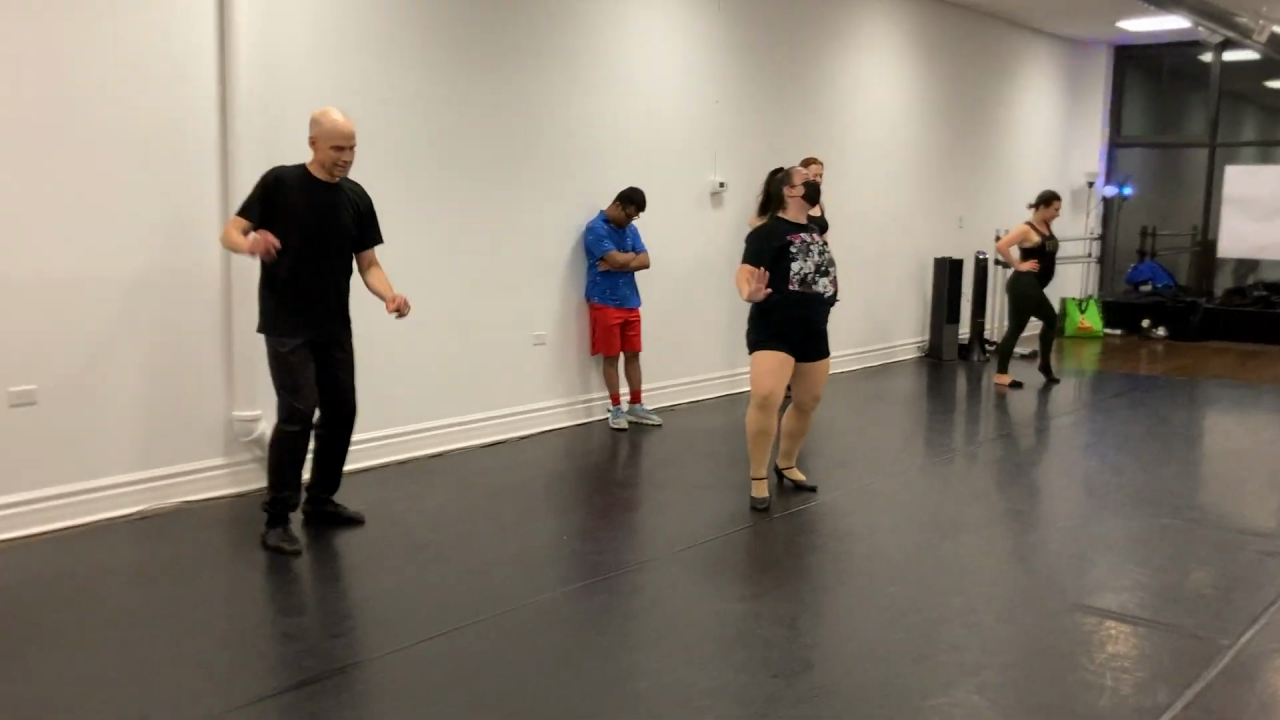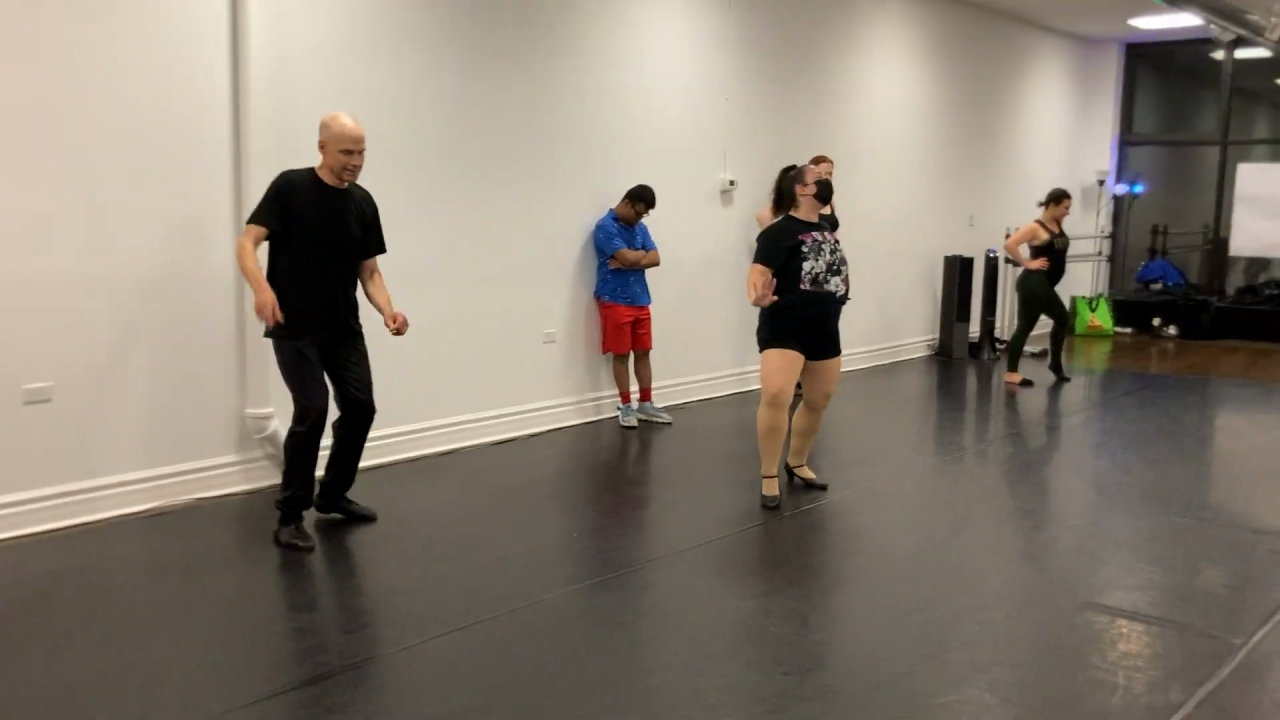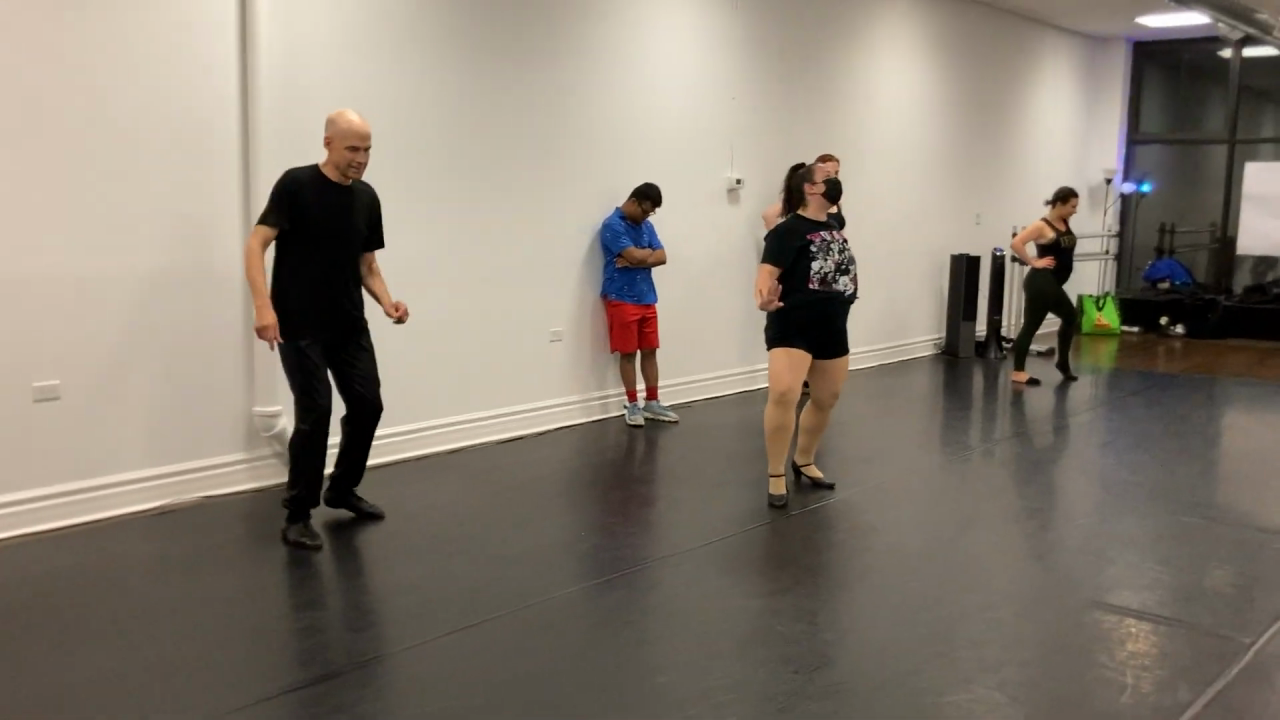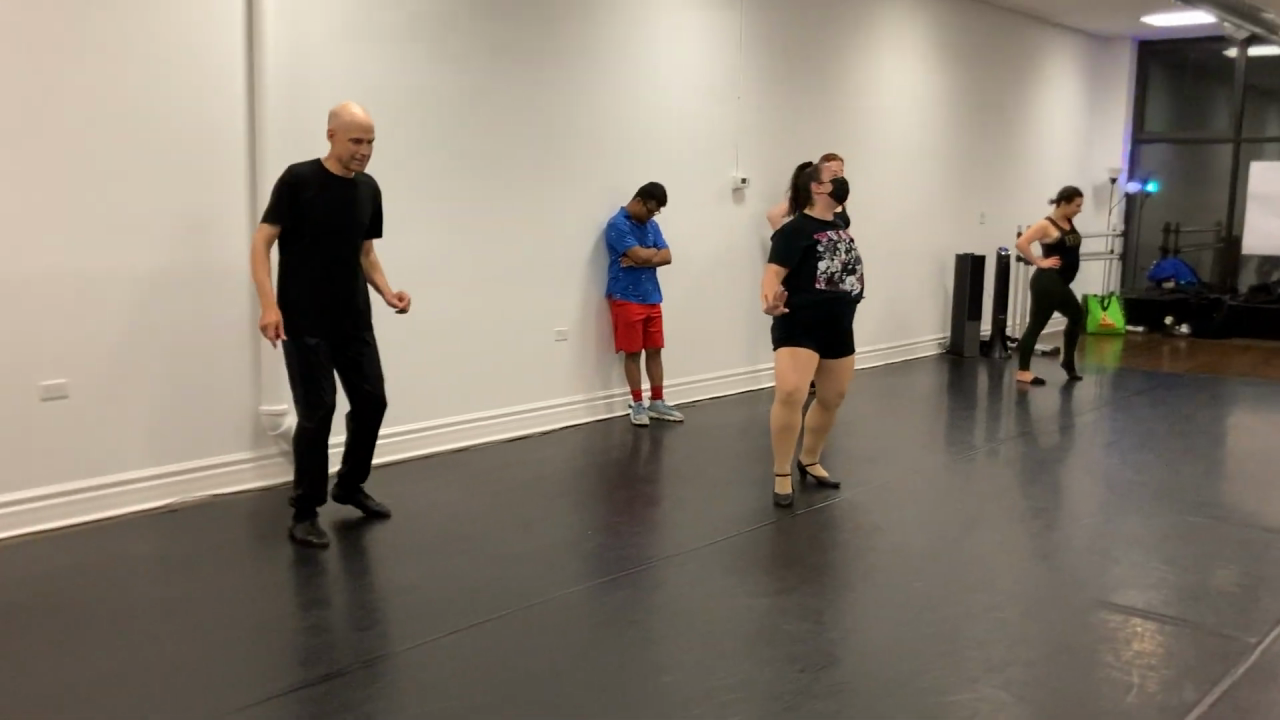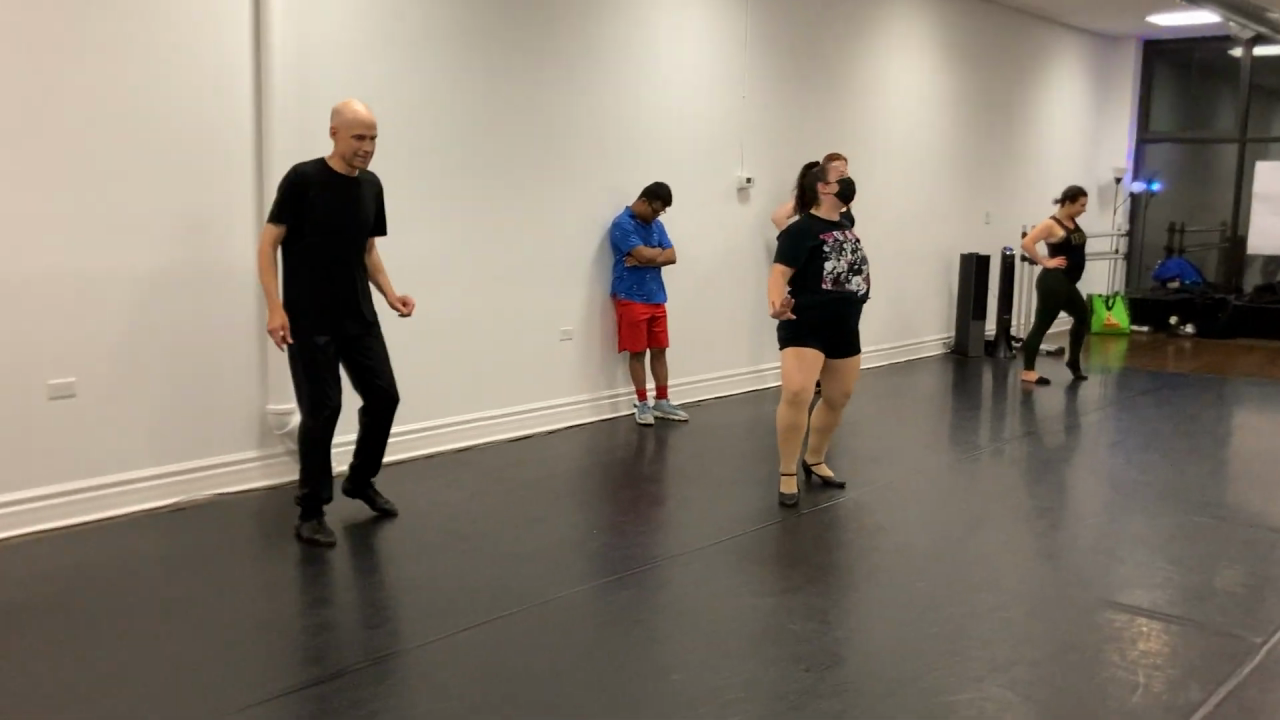
dt=0.1s
person 1, frame 1
left shoulder: (356, 197)
right shoulder: (279, 183)
left elbow: (368, 265)
right elbow: (230, 233)
left wrist: (390, 296)
right wrist: (249, 243)
left hip: (334, 328)
right hip: (286, 327)
left knee: (341, 412)
right knee: (297, 413)
left ankle: (320, 500)
right ankle: (277, 519)
person 1, frame 2
left shoulder: (364, 202)
right shoulder: (290, 186)
left elbow: (369, 271)
right elbow: (247, 242)
left wrist: (388, 311)
right wrist: (261, 290)
left hip: (344, 329)
right hip: (295, 329)
left knee: (361, 408)
right knee: (311, 414)
left ankle: (332, 494)
right ankle: (289, 516)
person 1, frame 3
left shoulder: (367, 197)
right shoulder: (296, 184)
right elbow: (257, 244)
left wrist: (388, 302)
right wrist: (263, 306)
left hip: (350, 326)
right hip: (300, 328)
left knee: (367, 405)
right knee: (315, 413)
left ankle: (342, 488)
right ankle: (297, 515)
person 1, frame 4
left shoulder: (369, 188)
right shoulder: (298, 179)
right elbow: (262, 242)
left wrist: (387, 293)
right wrist: (269, 304)
left hip: (355, 321)
right hip: (305, 324)
left knee: (371, 401)
right knee: (317, 413)
left ankle: (349, 485)
right ankle: (304, 514)
person 1, frame 5
left shoulder: (371, 185)
right shoulder: (302, 179)
right elbow: (268, 243)
left wrist: (390, 295)
right wrist: (275, 308)
left hip: (359, 319)
right hip: (310, 323)
left knee: (384, 397)
right knee: (321, 412)
left ankle: (361, 480)
right ankle: (311, 513)
person 2, frame 1
left shoulder: (813, 230)
right shoulder: (768, 232)
right elbow: (745, 275)
right wrist: (751, 294)
left hip: (813, 331)
right hip: (773, 330)
left knee: (808, 402)
right knee: (766, 397)
left ankle: (786, 465)
right ankle: (758, 479)
person 2, frame 2
left shoulder: (824, 229)
right shoulder: (780, 231)
right elbow: (757, 273)
right wrist: (758, 295)
left hip: (824, 330)
right hip: (784, 329)
left knee: (819, 400)
right knee: (776, 395)
left ankle: (797, 462)
right ankle: (769, 477)
person 2, frame 3
left shoulder: (833, 227)
right shoulder: (788, 231)
right elbow: (766, 275)
right wrist: (764, 300)
left hip: (832, 329)
right hip: (792, 328)
left knee: (827, 398)
right knee: (783, 393)
left ankle: (804, 461)
right ankle: (776, 476)
person 2, frame 4
left shoulder: (839, 226)
right shoulder: (795, 230)
right elbow: (773, 273)
right wrist: (770, 302)
left hip: (838, 328)
right hip: (799, 327)
left knee: (832, 398)
right knee: (790, 393)
left ankle: (809, 461)
right ankle: (782, 475)
person 2, frame 5
left shoulder: (845, 226)
right shoulder: (801, 230)
right elbow: (779, 274)
right wrist: (776, 306)
left hip: (844, 328)
right hip: (805, 328)
left knee: (838, 398)
right knee: (796, 393)
left ankle: (814, 461)
right ankle: (787, 475)
person 3, frame 1
left shoulder: (630, 229)
right shoulder: (595, 228)
left elbow: (645, 261)
right elbow: (617, 259)
left wrist: (618, 264)
right wrist: (631, 256)
left hip: (630, 301)
right hip: (605, 303)
left knee: (633, 355)
right knee: (611, 356)
left ankle: (636, 407)
right ankle: (616, 409)
person 3, frame 2
left shoulder: (640, 227)
right shoulder: (605, 227)
left elbow: (655, 259)
right elbow: (628, 257)
left wrist: (627, 263)
right wrist: (641, 254)
left hip: (641, 299)
right hip: (615, 301)
left knee: (643, 353)
right knee: (621, 354)
left ankle: (646, 404)
right ankle: (626, 407)
person 3, frame 3
left shoulder: (646, 225)
right shoulder: (612, 225)
left elbow: (661, 257)
right elbow: (635, 255)
left wrist: (634, 261)
right wrist: (648, 252)
left hip: (647, 297)
right hip: (622, 299)
left knee: (650, 351)
right knee: (628, 353)
left ankle: (652, 403)
right ankle: (633, 405)
person 3, frame 4
left shoulder: (652, 225)
right shoulder: (617, 225)
left elbow: (666, 257)
right elbow: (640, 255)
left wrist: (639, 260)
right wrist: (653, 252)
left hip: (652, 297)
right hip: (627, 298)
left knee: (654, 351)
right knee: (633, 352)
left ankle: (657, 402)
right ankle: (637, 405)
person 3, frame 5
left shoulder: (657, 225)
right shoulder: (622, 224)
left elbow: (671, 256)
right elbow: (645, 254)
left wrist: (644, 260)
right wrist: (658, 251)
left hip: (656, 297)
right hip: (631, 298)
left knee: (659, 350)
right knee: (637, 352)
left ankle: (662, 402)
right ankle: (642, 404)
person 4, frame 1
left shoulder: (1046, 226)
right shoulder: (1026, 229)
right elbow: (1001, 246)
right wrist: (1018, 265)
left hip: (1034, 288)
right hip: (1023, 286)
left knee: (1051, 320)
right knee: (1015, 329)
left ankle: (1045, 366)
right ankle: (1001, 374)
person 4, frame 2
left shoulder: (1058, 224)
right shoulder: (1035, 227)
right elbow: (1009, 244)
right wrist: (1027, 264)
left hip: (1045, 286)
right hip: (1033, 284)
left knee: (1062, 319)
right knee: (1025, 327)
left ankle: (1056, 364)
right ankle: (1011, 373)
person 4, frame 3
left shoulder: (1065, 223)
right shoulder: (1042, 225)
right elbow: (1016, 243)
right wrist: (1033, 263)
left hip: (1054, 285)
right hip: (1041, 284)
left knee: (1070, 317)
right knee: (1031, 325)
left ankle: (1063, 364)
right ankle: (1018, 372)
person 4, frame 4
left shoulder: (1069, 222)
right shoulder: (1046, 225)
right elbow: (1021, 243)
right wrist: (1039, 263)
left hip: (1061, 284)
right hip: (1047, 282)
left knee: (1077, 317)
right knee: (1036, 325)
left ankle: (1068, 363)
right ankle: (1023, 371)
person 4, frame 5
left shoulder: (1073, 221)
right shoulder: (1051, 224)
right elbow: (1026, 243)
right wrist: (1045, 262)
left hip: (1067, 283)
right hip: (1053, 283)
left knee: (1083, 316)
right knee: (1042, 325)
left ankle: (1074, 363)
right ankle: (1028, 371)
